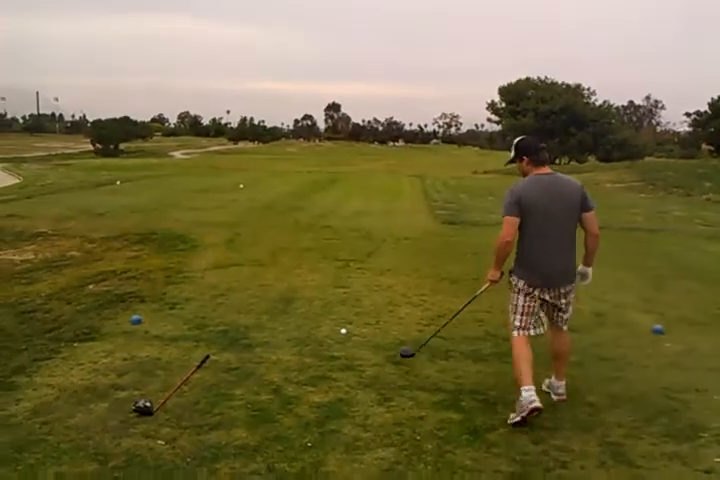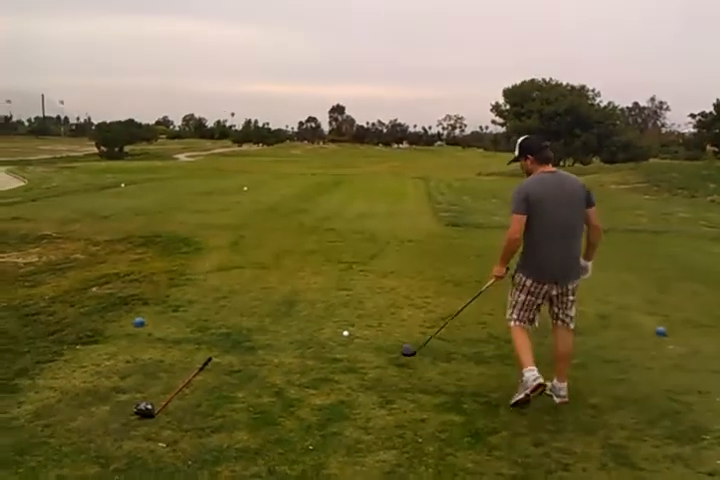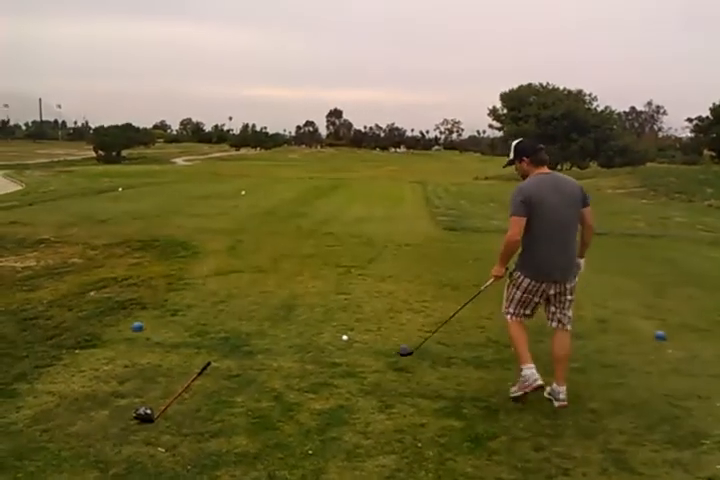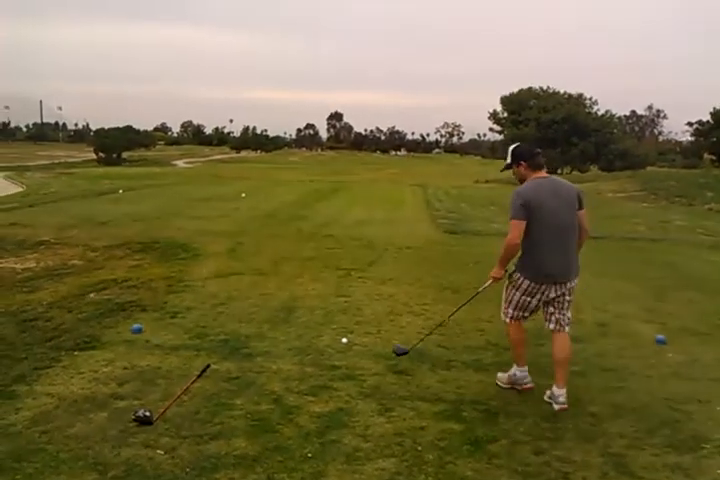
dt=0.1s
person 1, frame 1
left shoulder: (519, 191)
right shoulder: (576, 188)
left elbow: (507, 238)
right elbow: (593, 232)
left wrist: (496, 268)
right wrist: (587, 265)
left hip: (528, 277)
right hip: (564, 277)
left knee: (520, 334)
right knee: (560, 329)
left ankle: (528, 396)
right ankle: (558, 385)
person 1, frame 2
left shoulder: (526, 188)
right shoulder: (578, 185)
left elbow: (515, 234)
right elbow: (595, 228)
left wrist: (502, 264)
right wrist: (587, 259)
left hip: (533, 272)
right hip: (569, 273)
left knee: (518, 322)
right knee: (564, 327)
left ankle: (530, 376)
right ankle: (561, 386)
person 1, frame 3
left shoulder: (524, 190)
right shoulder: (574, 186)
left elbow: (515, 236)
right elbow: (589, 227)
left wrist: (501, 265)
right wrist: (579, 257)
left hip: (531, 272)
right hip: (565, 273)
left knee: (514, 316)
right knee: (561, 328)
left ankle: (529, 373)
right ankle: (559, 390)
person 1, frame 4
left shoulder: (523, 193)
right shoulder: (571, 189)
left elbow: (515, 239)
right elbow: (584, 229)
left wrist: (500, 266)
left hip: (531, 274)
right hip: (565, 274)
left knee: (513, 318)
right knee: (560, 330)
left ankle: (520, 374)
right ankle: (559, 392)
